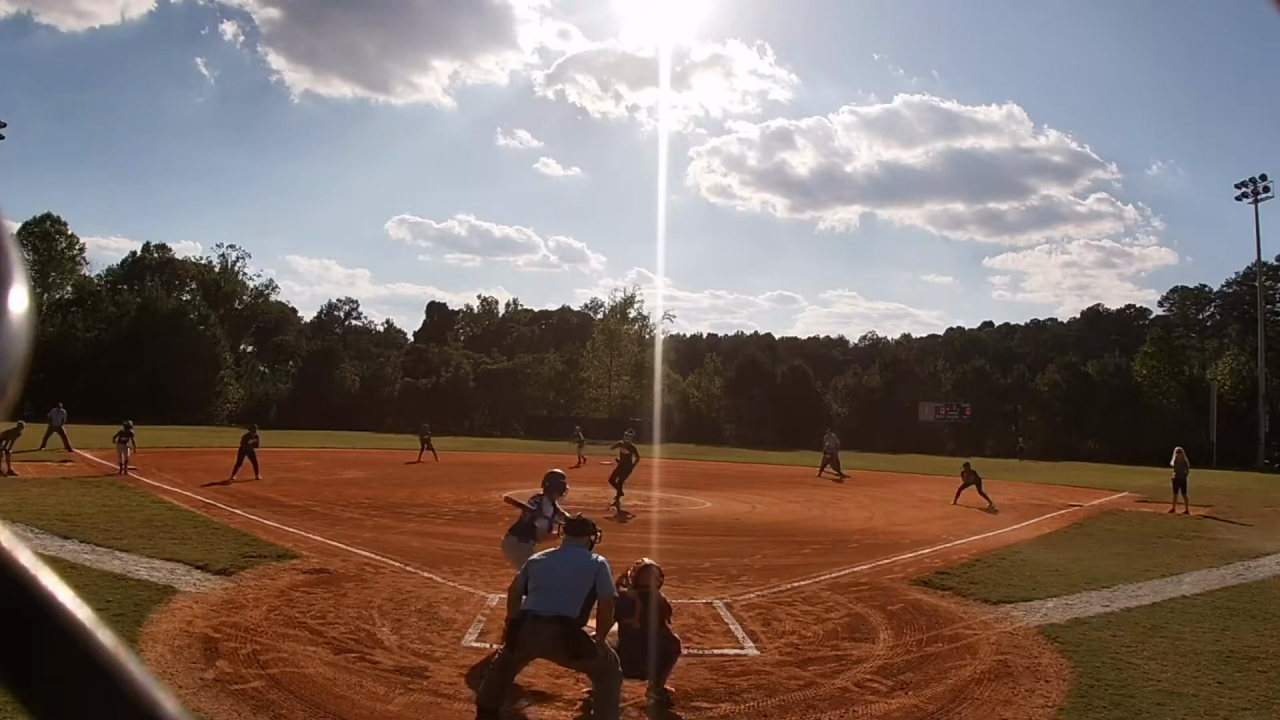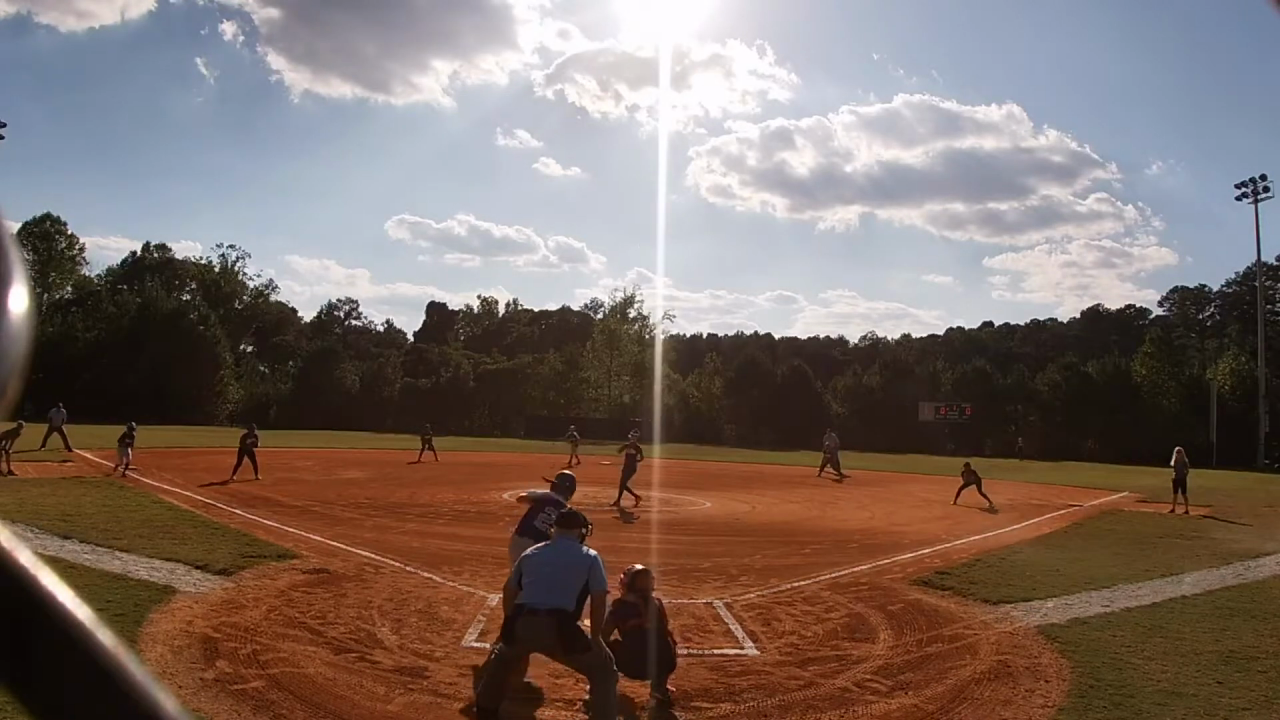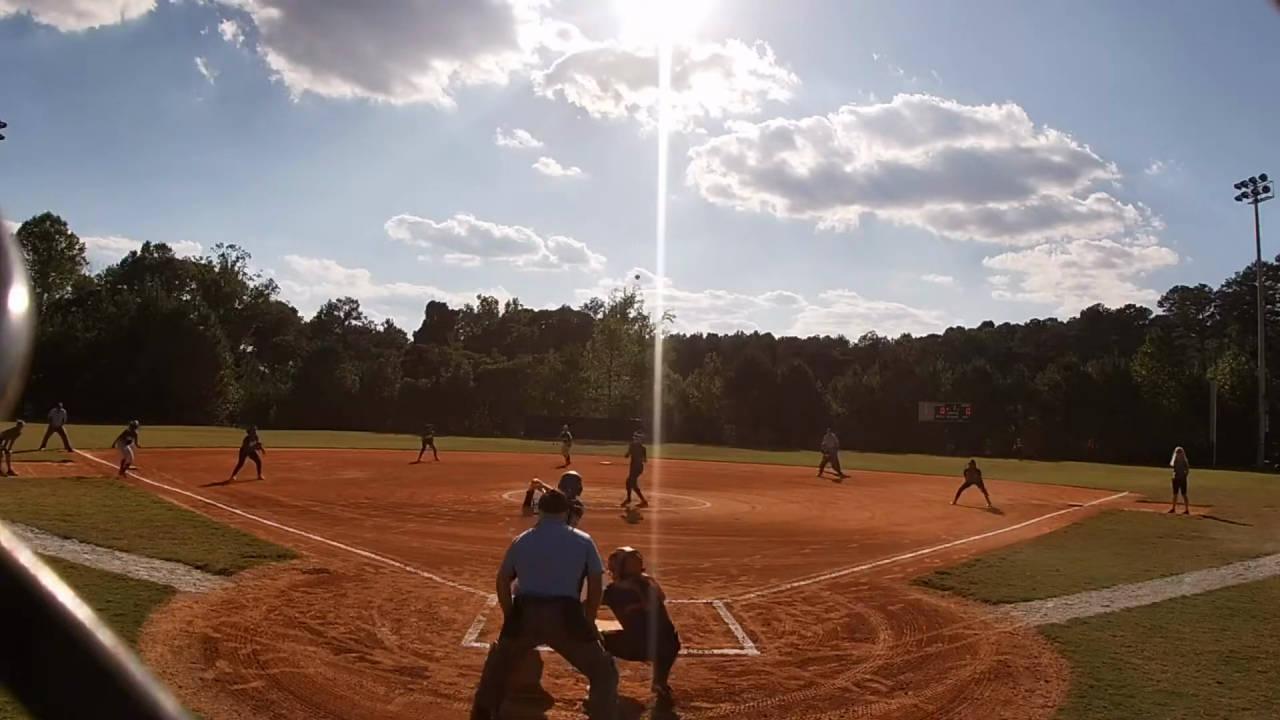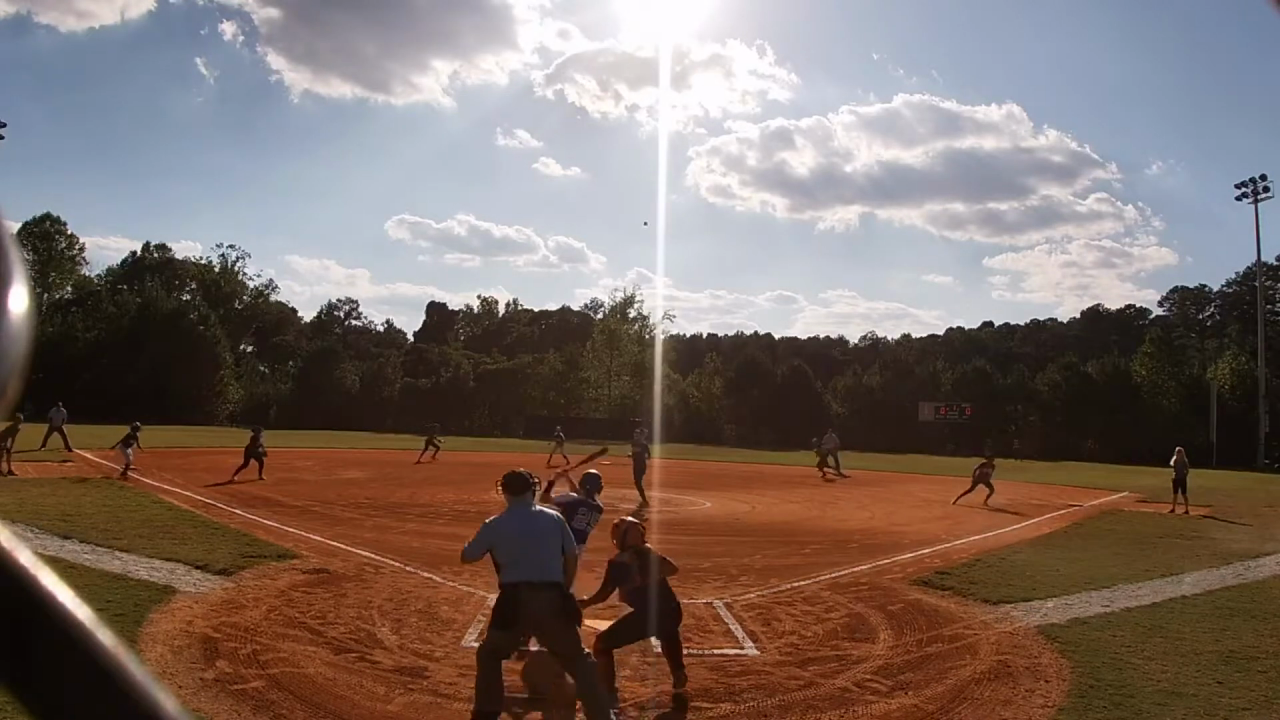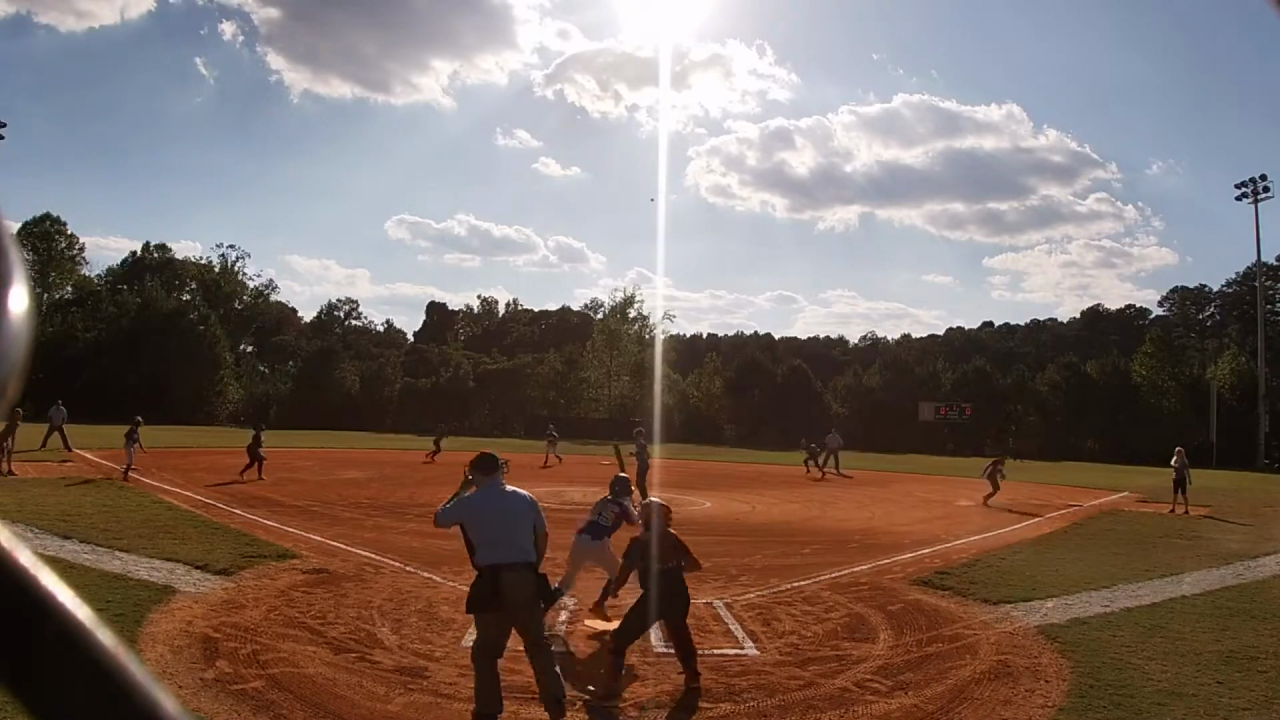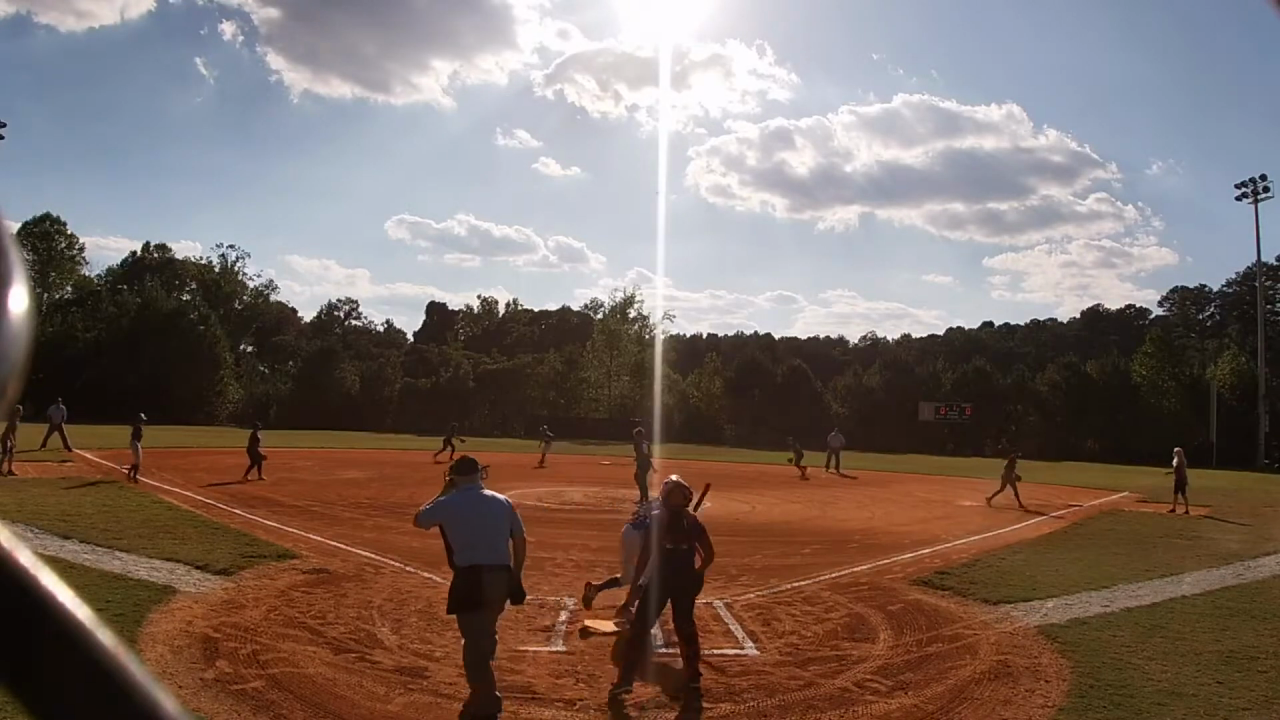
dt=0.2s
person 1, frame 1
left shoulder: (538, 558)
right shoulder: (597, 563)
left elbow: (514, 592)
right elbow: (607, 602)
right wrist: (600, 638)
left hip: (526, 632)
right hip: (563, 635)
left knee: (506, 657)
right knee: (608, 666)
person 1, frame 2
left shoulder: (531, 553)
right shoulder: (589, 556)
left elbow: (509, 590)
right elbow: (599, 599)
left wrist: (512, 626)
right wrist: (595, 637)
left hip: (522, 626)
right hip: (559, 628)
left knee: (503, 656)
right knee: (603, 668)
person 1, frame 3
left shoulder: (521, 540)
right shoulder: (583, 540)
left elbow: (502, 582)
right elbow: (595, 584)
left wrist: (510, 617)
right wrist: (589, 620)
left hip: (525, 615)
right hip: (565, 616)
left knee: (500, 656)
right knee: (602, 668)
person 1, frame 4
left shoulder: (494, 525)
right shoulder: (555, 519)
left elbow: (466, 557)
right elbow: (571, 558)
left wrist: (483, 539)
right wrist: (562, 591)
left hip: (514, 602)
right hip: (552, 601)
left knee: (489, 655)
right knee: (580, 664)
person 1, frame 5
left shoulder: (466, 503)
right shoulder: (525, 499)
left elbow: (438, 521)
right elbow: (542, 537)
left wrist: (462, 491)
left hip: (492, 583)
right hip: (526, 581)
left knee: (486, 651)
right knee: (538, 642)
right ankle: (554, 698)
person 1, frame 6
left shoulder: (447, 504)
right shoulder: (502, 502)
left elbow: (418, 520)
right elbow: (520, 541)
left wrist: (444, 492)
right wrist: (515, 575)
left hip: (471, 582)
right hip: (502, 579)
left knee: (476, 646)
right knee: (485, 638)
person 2, frame 1
left shoulder: (623, 597)
right shoulder: (661, 601)
left hip: (623, 665)
right hip: (654, 666)
right knee: (673, 641)
right ankle: (657, 688)
person 2, frame 2
left shoulder: (621, 604)
right shoulder: (656, 602)
left elbow: (602, 636)
left hip: (632, 665)
right hip: (663, 665)
right knee: (667, 643)
right ankle: (659, 689)
person 2, frame 3
left shoulder: (615, 590)
right shoulder: (649, 582)
left hip: (638, 646)
right hip: (668, 646)
left knee: (599, 640)
right ankle: (661, 684)
person 2, frame 4
left shoulder: (617, 563)
right shoulder: (651, 553)
left elbow: (602, 596)
right elbow: (672, 570)
left wrist: (584, 602)
left hip: (645, 616)
right hip: (672, 613)
left knee: (602, 644)
right knee: (669, 634)
left ankle: (607, 695)
right ankle: (678, 680)
person 2, frame 5
left shoulder: (638, 542)
right shoulder: (673, 539)
left elbow: (621, 578)
right elbow: (695, 566)
left wrist: (613, 590)
left hip: (653, 598)
right hip: (679, 598)
left knee: (618, 641)
right knee: (680, 634)
left ankle: (610, 692)
right ankle: (693, 680)
person 2, frame 6
left shoulder: (657, 519)
right shoulder: (692, 521)
left elbow: (645, 556)
right elbow: (709, 555)
left wrist: (634, 587)
right wrist: (697, 572)
left hip: (662, 579)
right hip: (687, 581)
left knee: (639, 629)
right knee: (686, 630)
left ankle: (624, 682)
right ankle: (693, 684)
